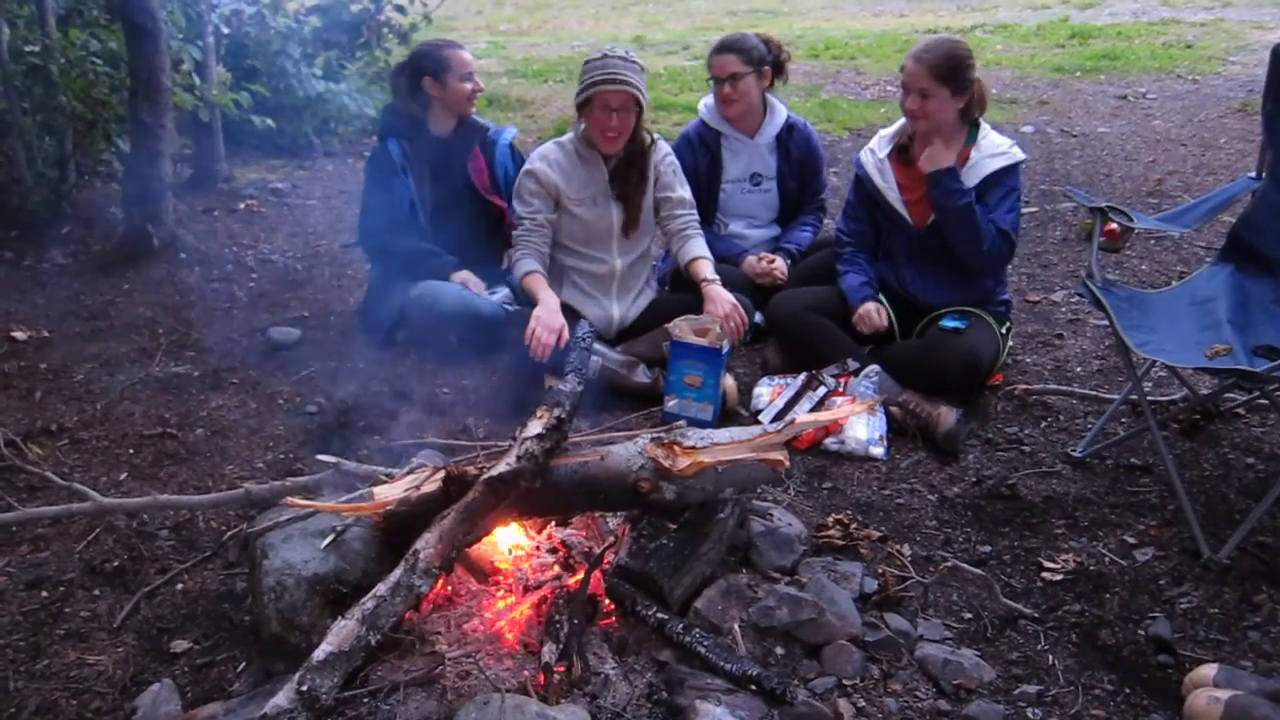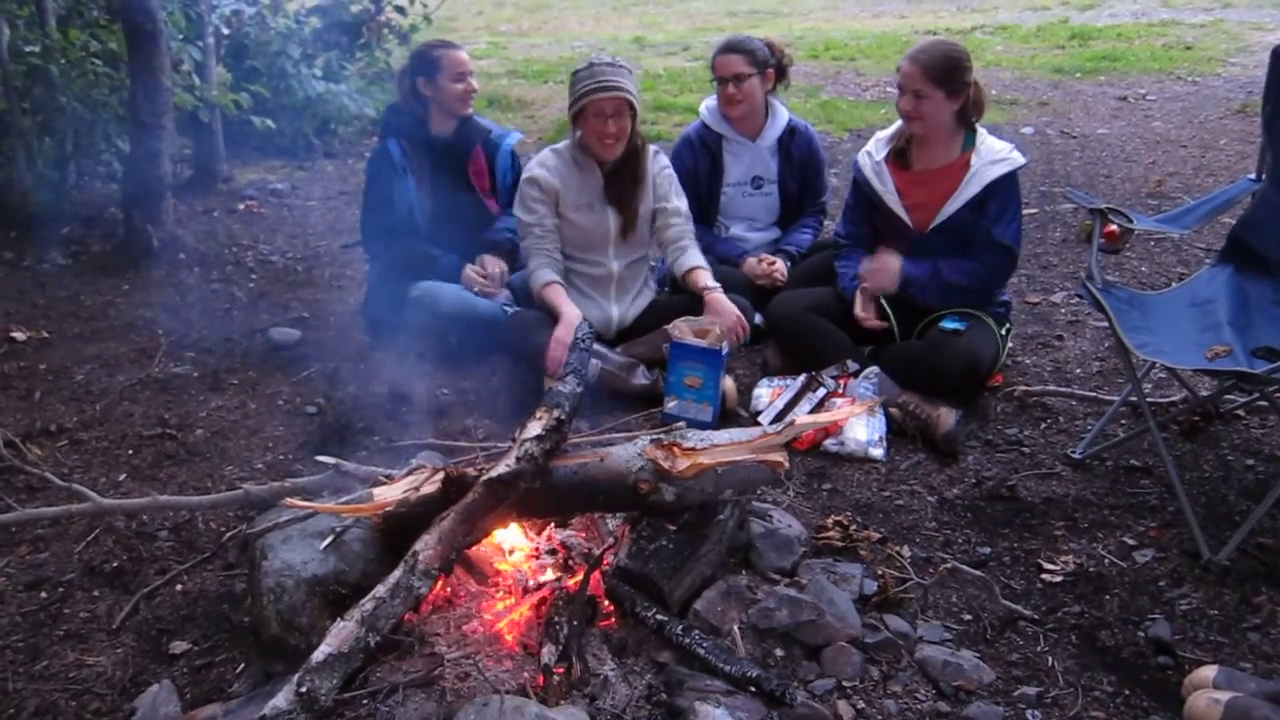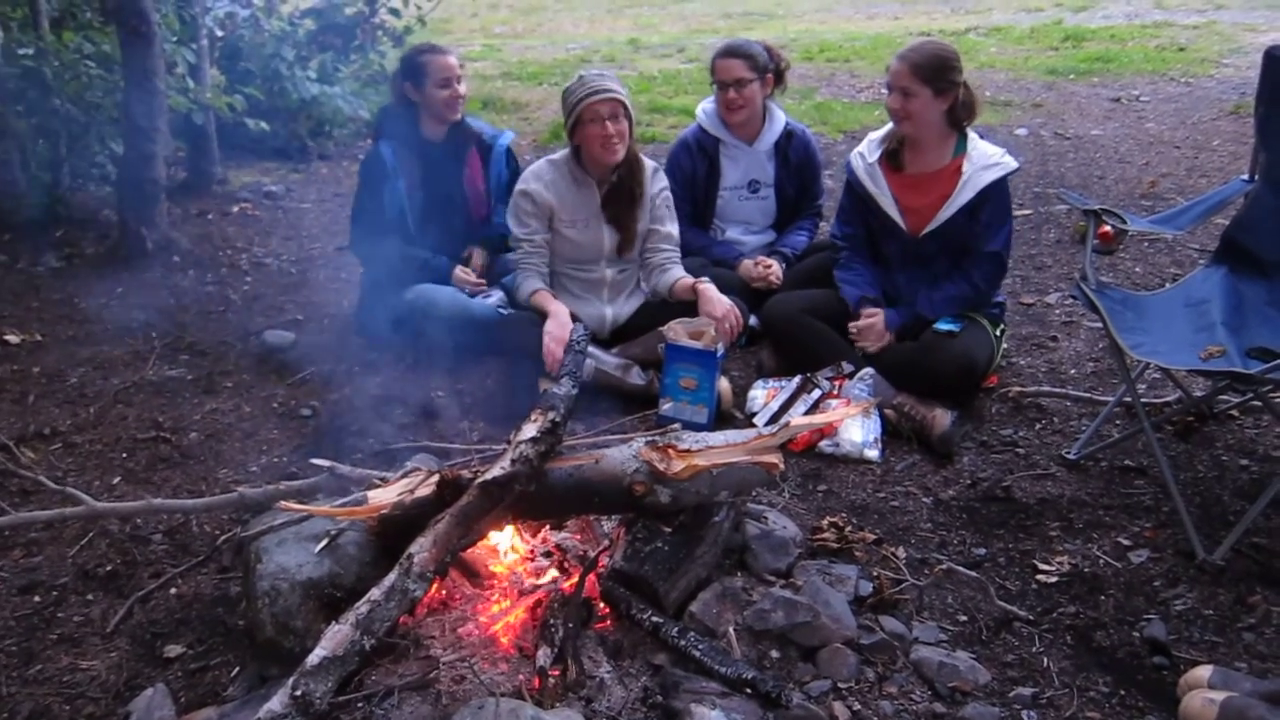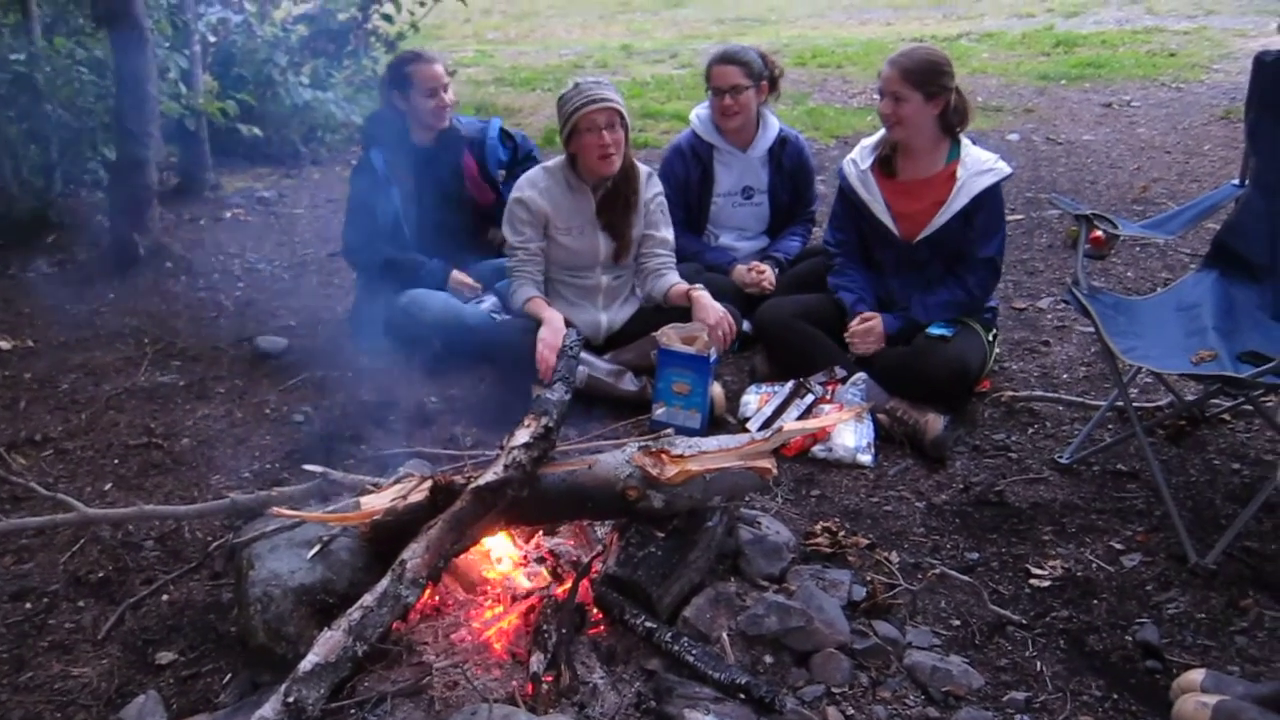
dt=0.2s
person 1, frame 1
left shoulder: (994, 163)
right shoulder: (879, 156)
left elbow: (991, 254)
right elbow: (853, 241)
left wrist: (945, 180)
right wrist: (861, 297)
left hip: (966, 308)
right hip: (890, 299)
left knee: (960, 361)
right knee: (785, 309)
left ankle: (837, 364)
right ankle: (903, 399)
person 1, frame 2
left shoulder: (992, 168)
right shoulder: (877, 158)
left elbow: (994, 266)
right elbow: (852, 243)
left wrist: (910, 274)
right wrist: (861, 289)
left hip: (964, 309)
right hip: (890, 300)
left knee: (961, 362)
right knee: (785, 310)
left ankle: (835, 365)
right ankle: (903, 401)
person 1, frame 3
left shoulder: (983, 173)
right shoulder: (868, 160)
left elbow: (982, 274)
right elbow: (850, 248)
left wrist: (900, 320)
right wrist: (864, 309)
left hip: (956, 311)
right hip: (881, 304)
left knee: (957, 363)
right knee: (780, 313)
left ankle: (825, 366)
right ankle: (900, 403)
person 1, frame 4
left shoulder: (977, 179)
right shoulder: (861, 167)
left elbow: (975, 279)
right elbow: (843, 254)
left wrist: (896, 325)
right wrist: (860, 313)
left hip: (949, 316)
right hip: (873, 308)
left knee: (949, 369)
right knee: (773, 318)
left ankle: (825, 371)
right ankle: (890, 407)
person 2, frame 1
left shoulder: (655, 155)
right shoulder: (546, 165)
left elbow: (685, 229)
right elbow: (528, 250)
left wrist: (711, 284)
right wrist: (548, 303)
left hip: (639, 309)
right hip: (574, 313)
left knee: (736, 310)
right knee: (524, 331)
left ankle: (595, 366)
right ankle: (652, 379)
person 2, frame 2
left shoulder: (652, 162)
right shoulder: (544, 171)
left elbow: (679, 242)
right elbow: (541, 258)
left wrist: (710, 290)
right wrist: (567, 313)
left hip: (638, 312)
right hip: (575, 314)
left knee: (733, 313)
right knee: (523, 330)
left ankle: (594, 365)
right ankle: (649, 379)
person 2, frame 3
left shoulder: (650, 177)
right shoulder: (538, 183)
left elbow: (662, 265)
right elbow: (529, 272)
left wrist: (701, 288)
right wrist: (555, 310)
left hip: (631, 316)
right hip: (569, 318)
left knee: (727, 315)
left ankle: (589, 367)
right ankle: (648, 379)
person 2, frame 4
left shoulder: (645, 183)
right shoulder: (534, 190)
left elbow: (657, 271)
right elbow: (524, 280)
left wrist: (695, 294)
right wrist: (549, 317)
left hip: (626, 321)
right hip: (564, 325)
left knee: (722, 321)
left ankle: (589, 373)
right ankle: (637, 385)
person 3, frame 1
left shoulder: (490, 140)
right shoulder: (392, 156)
right elbow: (378, 237)
right wrist: (446, 269)
left hip: (488, 268)
right hip: (425, 277)
right knee: (431, 301)
person 3, frame 2
left shoulder: (492, 141)
right shoulder: (392, 156)
right elbow: (380, 240)
left wrist: (497, 249)
right wrist: (451, 269)
left hip: (487, 266)
right hip: (423, 278)
right knee: (429, 302)
person 3, frame 3
left shoulder: (484, 142)
right shoulder: (385, 160)
right elbow: (368, 242)
left wrist: (487, 245)
right wrist: (441, 271)
left hip: (477, 267)
right hip: (417, 279)
right knee: (425, 305)
person 3, frame 4
left shoulder: (474, 139)
right shoulder: (376, 168)
left elbow: (527, 156)
right elbow: (361, 251)
right wrist: (436, 276)
left hip: (475, 271)
right hip: (410, 287)
right knee: (419, 311)
person 4, frame 1
left shoulder: (799, 135)
right shoulder: (693, 140)
left elbow: (812, 210)
left wrist: (785, 257)
right wrist: (740, 260)
left hip: (776, 257)
right hip: (718, 261)
person 4, frame 2
left shoulder: (800, 137)
right shoulder: (694, 143)
left elbow: (812, 211)
left wrist: (785, 258)
right wrist: (740, 261)
left hip: (779, 259)
right hip: (720, 262)
left ankle: (762, 315)
person 4, frame 3
left shoulder: (797, 141)
right shoulder: (691, 146)
left elbow: (808, 214)
right elbow: (679, 226)
left wrist: (780, 260)
right wrist: (736, 263)
left hip: (774, 260)
right hip: (718, 263)
right knee: (688, 272)
person 4, frame 4
left shoulder: (791, 147)
right shoulder: (684, 152)
left elbow: (801, 220)
right elbow: (673, 231)
left wrist: (773, 265)
right wrist: (729, 268)
left hip: (768, 265)
right hip: (711, 268)
right knee: (681, 278)
left ankle: (750, 319)
